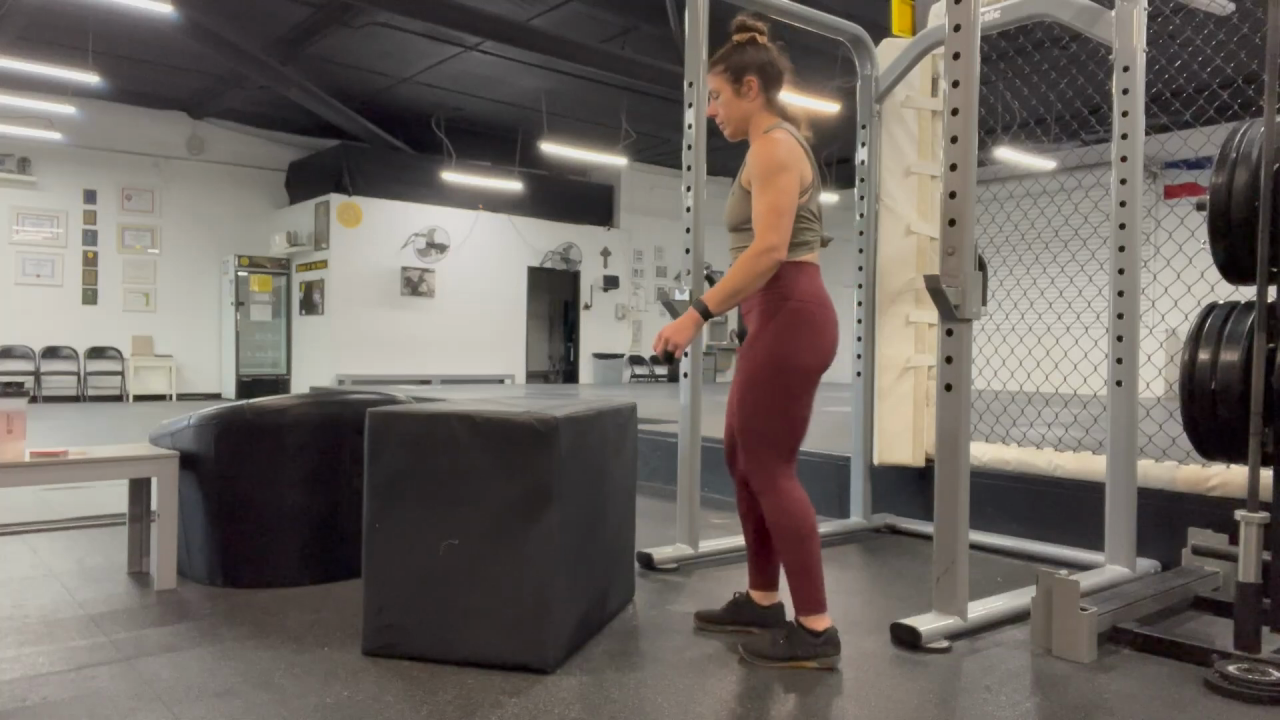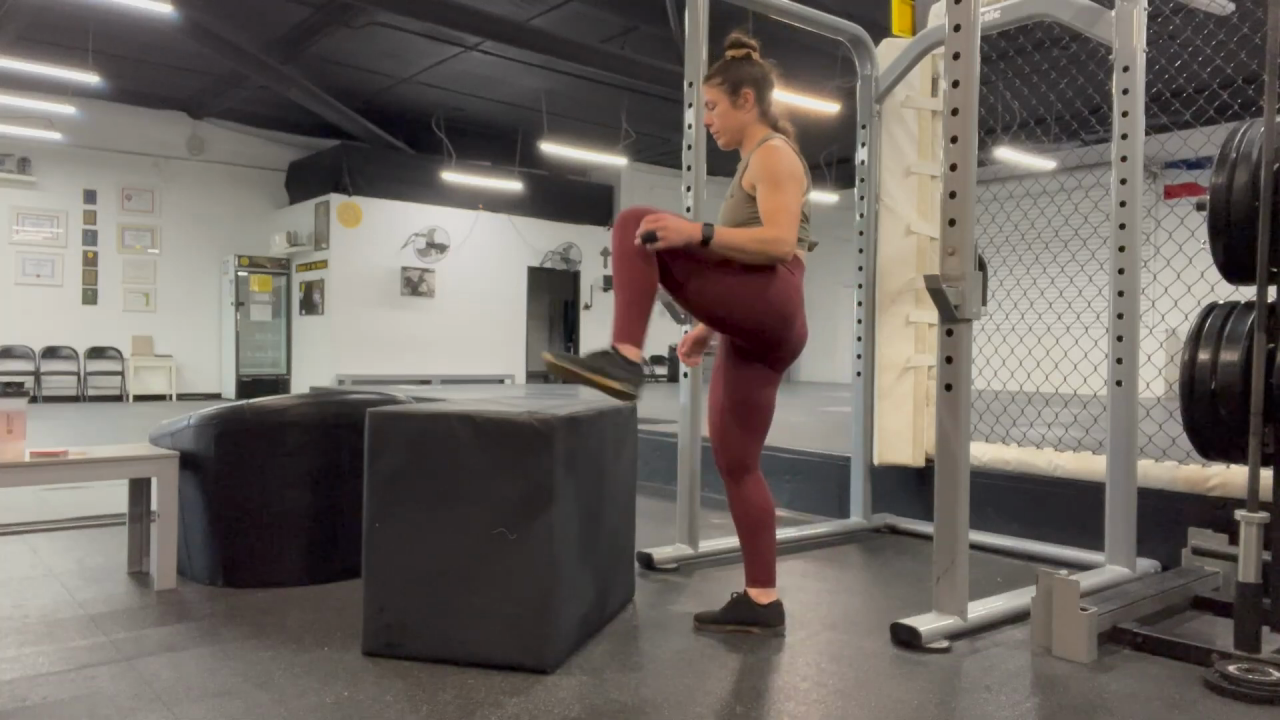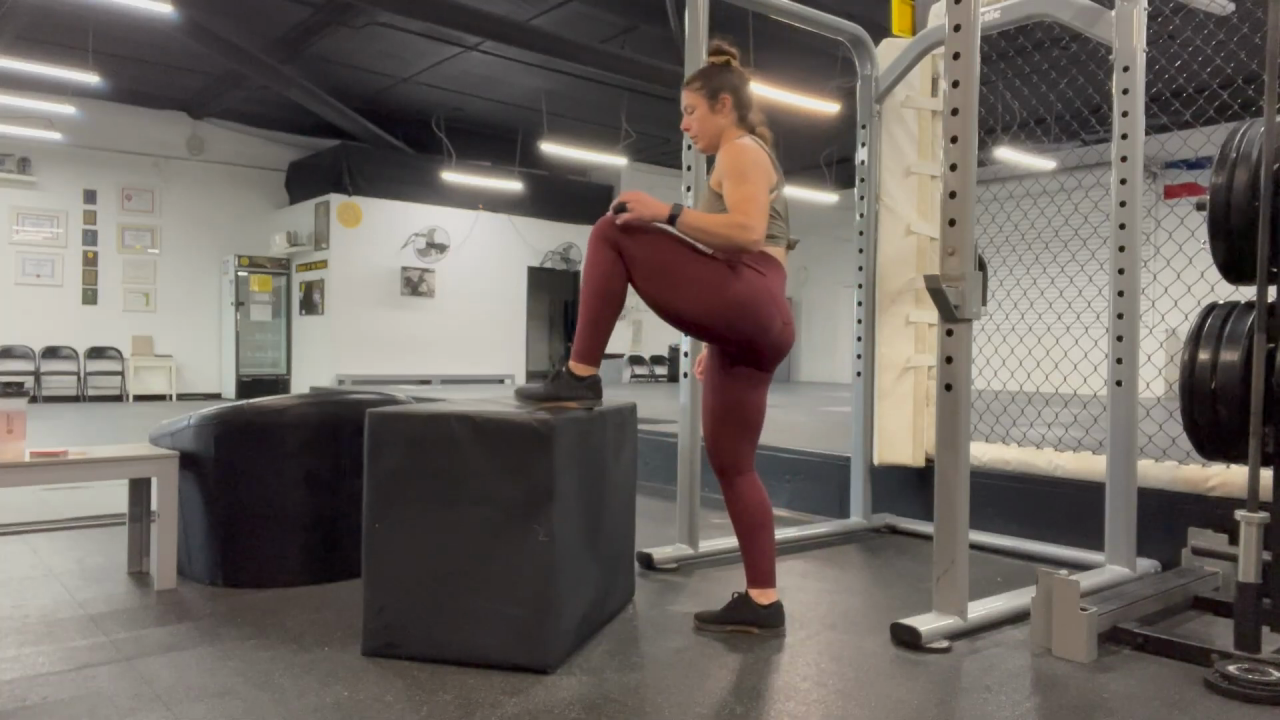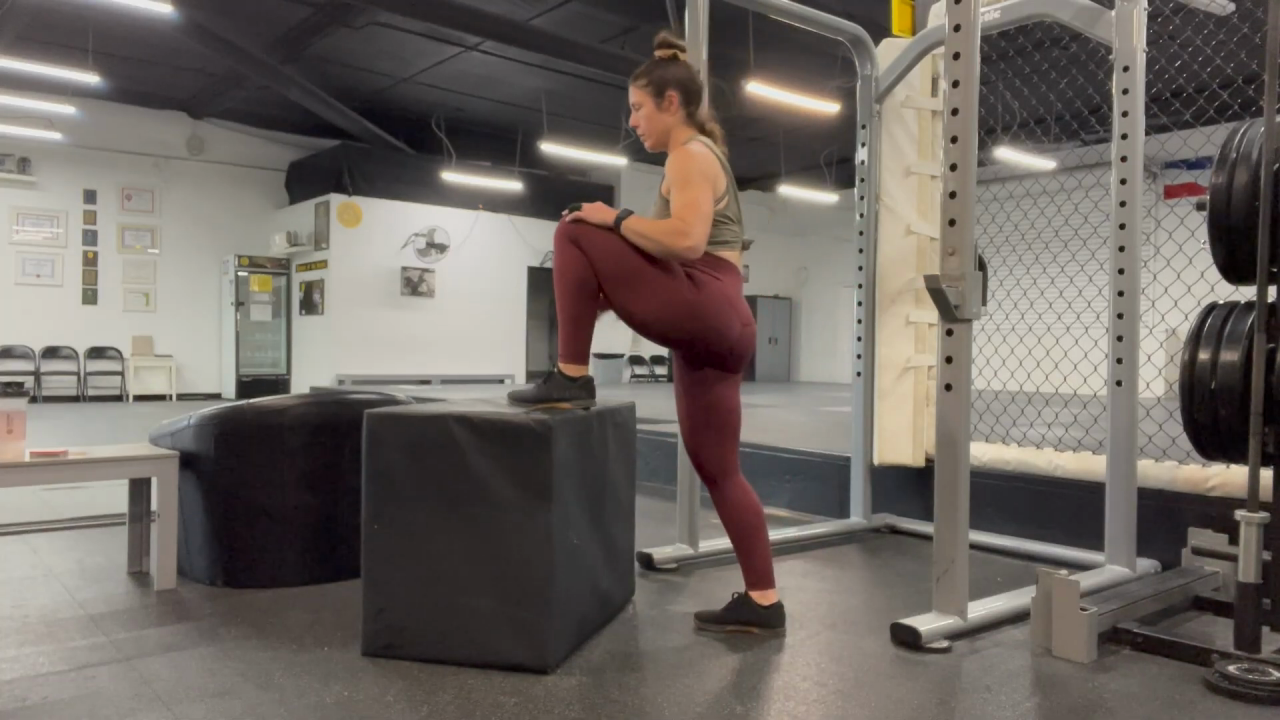
dt=0.5s
person 1, frame 1
left shoulder: (772, 147)
right shoulder: (778, 147)
left elbow: (767, 251)
left wrist: (697, 314)
left hip: (788, 320)
right hip: (784, 320)
left knee: (768, 474)
right knee: (743, 464)
left ankle: (813, 630)
right ankle: (761, 602)
person 1, frame 2
left shoulder: (774, 154)
right shoulder: (757, 162)
left elbow: (780, 244)
left wrist: (697, 234)
right wrist: (708, 326)
left hip: (769, 310)
right hip: (761, 329)
left knee: (636, 223)
right knee: (736, 463)
left ankle: (624, 360)
right ankle: (761, 602)
person 1, frame 3
left shoulder: (741, 151)
right shoulder: (746, 160)
left elbow: (748, 233)
left wrist: (667, 213)
right wrist: (716, 343)
left hip: (744, 307)
right hip: (759, 327)
left knee: (614, 233)
right knee: (731, 465)
left ankle: (581, 375)
right ankle: (762, 602)
person 1, frame 4
left shoulder: (689, 155)
right shoulder: (702, 156)
left elbow: (687, 241)
left wrist: (617, 220)
right wrist: (615, 286)
left hip: (702, 315)
right hip: (721, 328)
left knee: (575, 235)
right knee: (718, 471)
left ankle: (571, 378)
right ankle: (762, 602)
